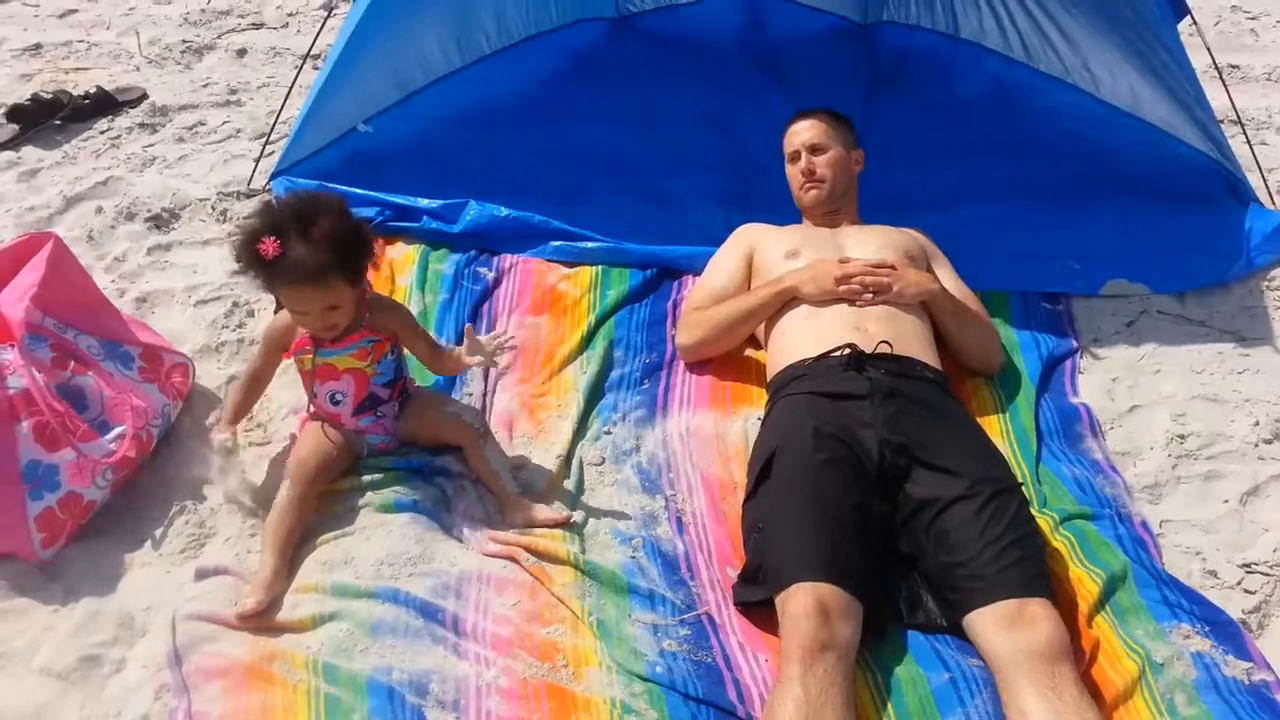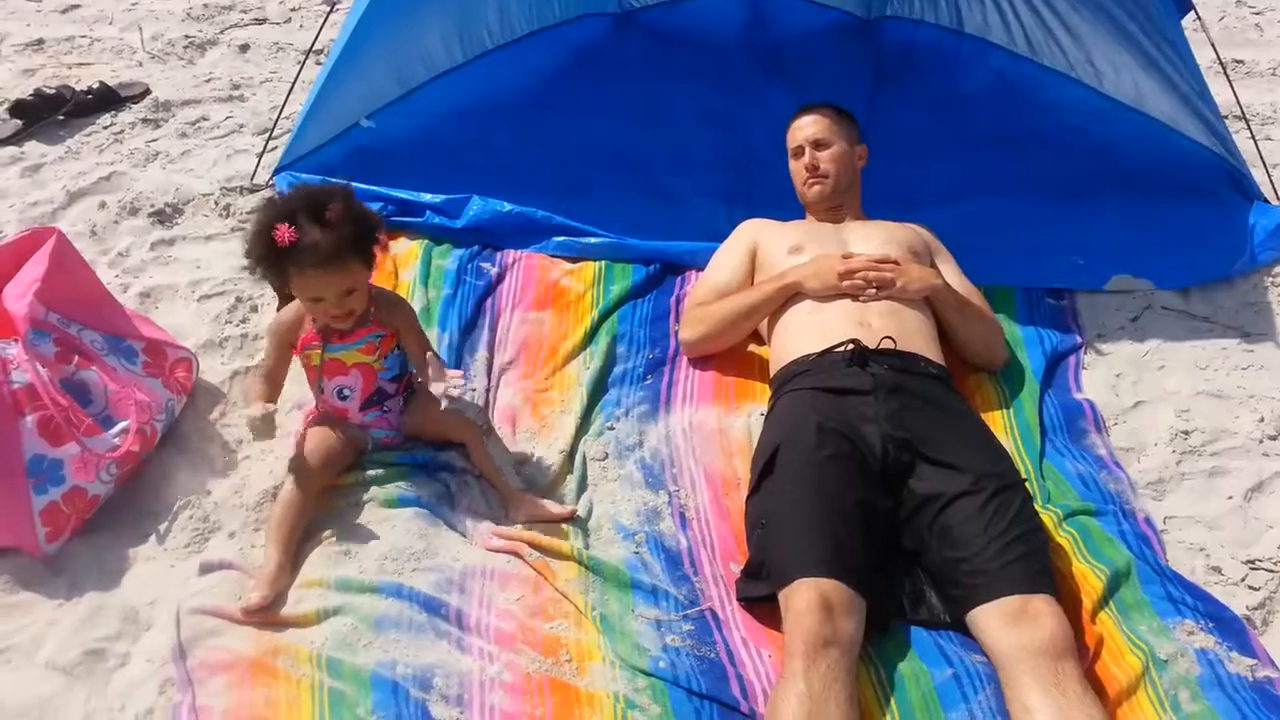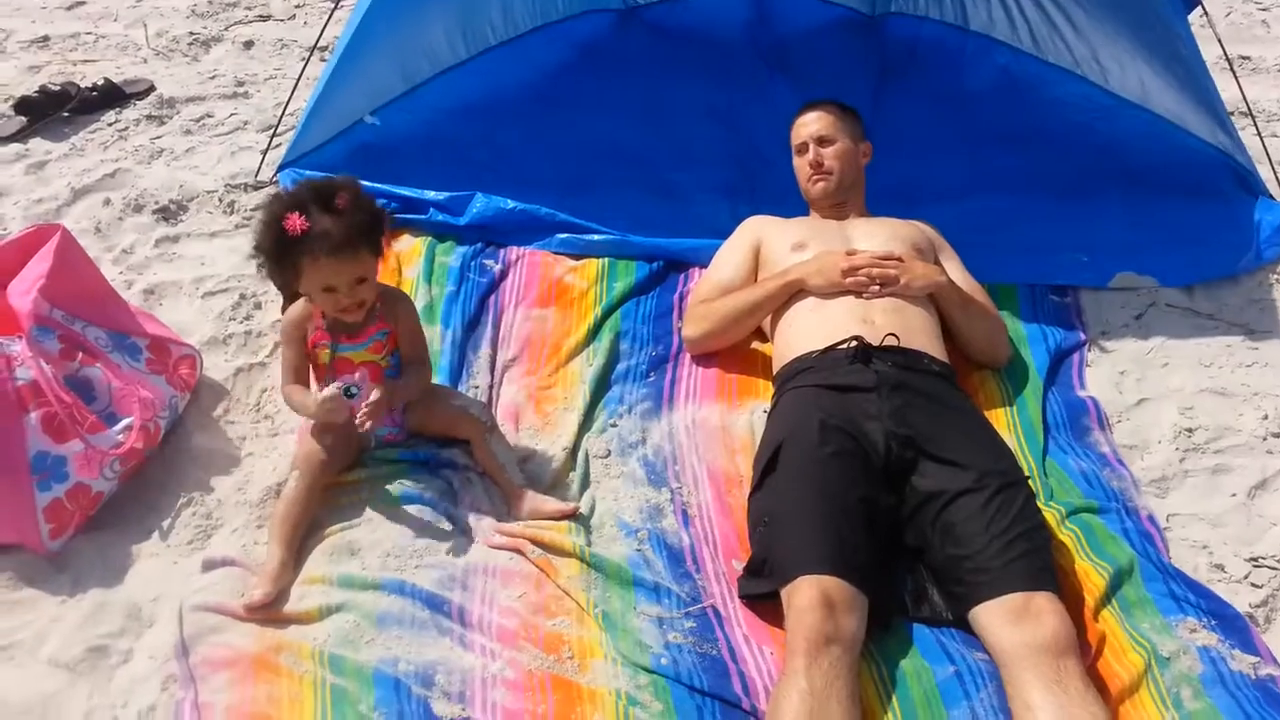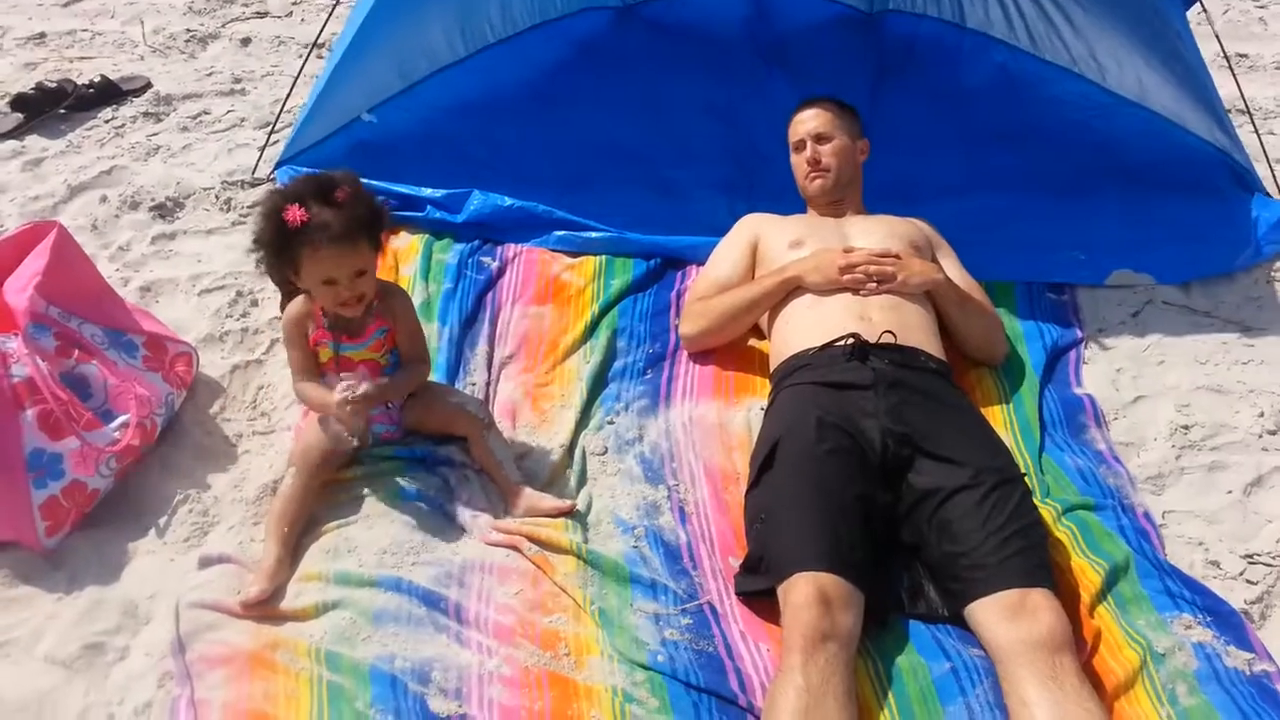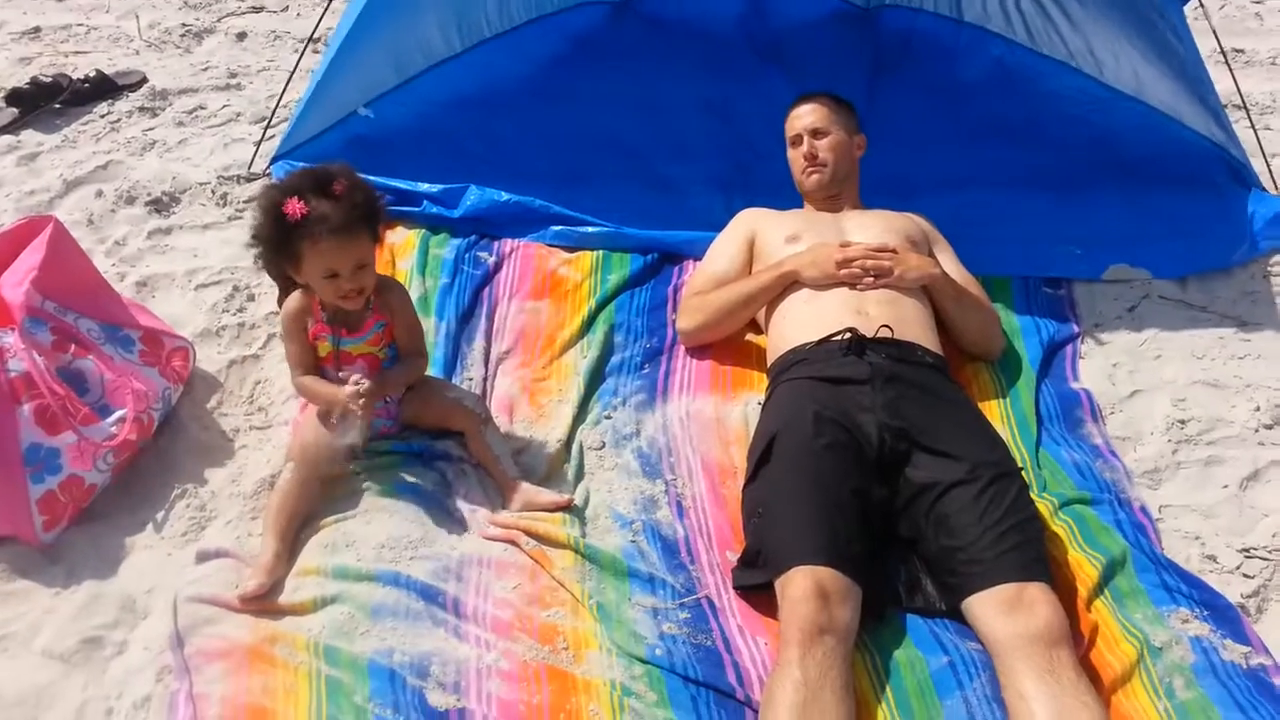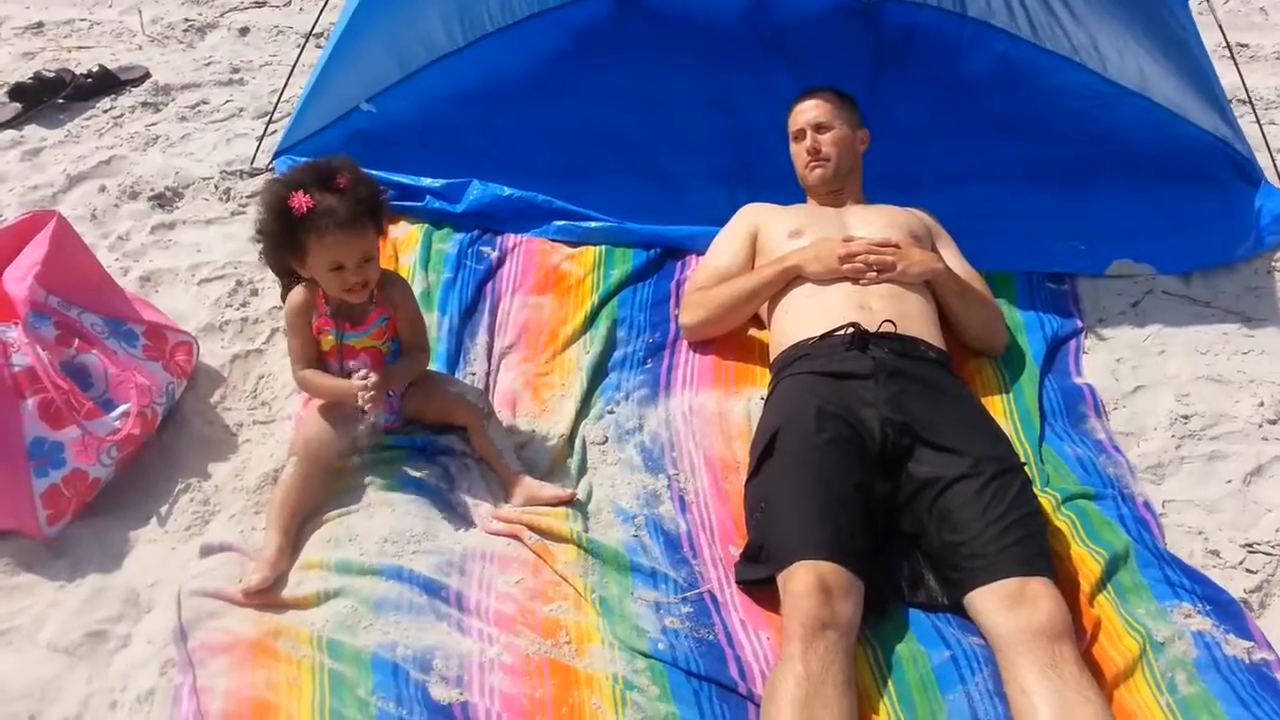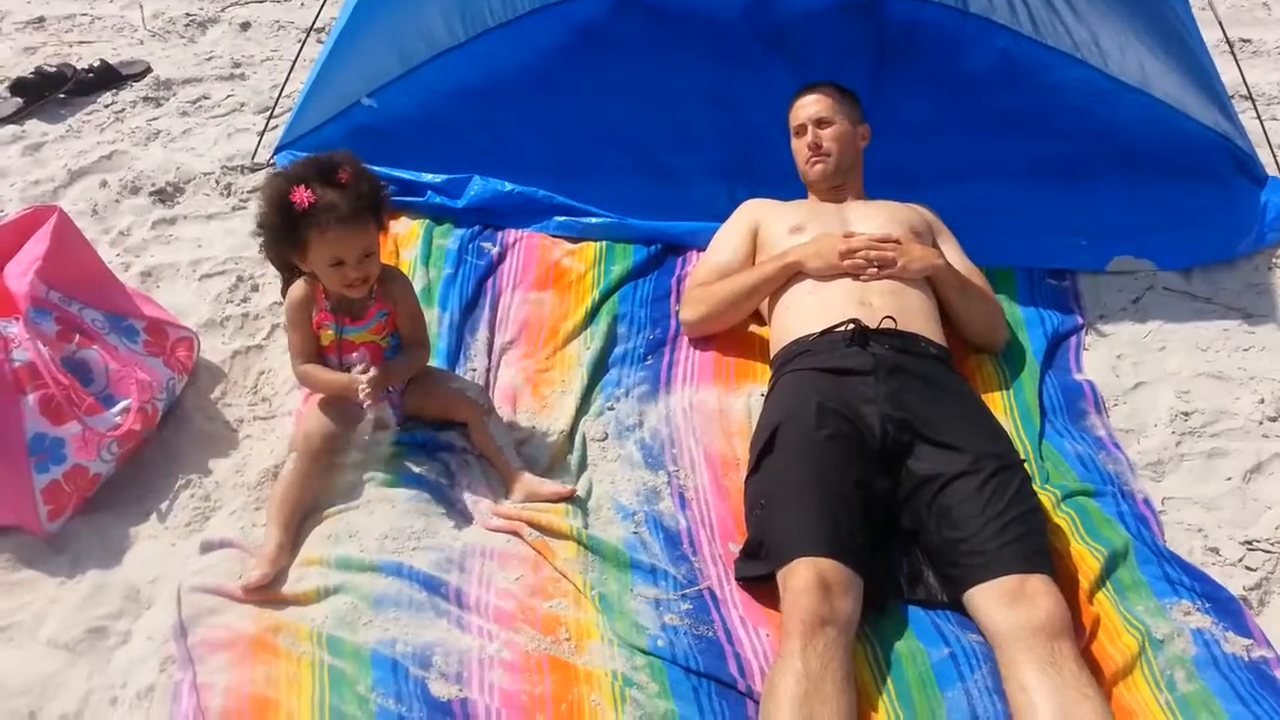
dt=0.1s
person 1, frame 1
left shoulder: (912, 241)
right shoulder: (758, 238)
left elbow: (989, 356)
right elbow: (689, 337)
left wrist: (929, 291)
right wrist: (793, 286)
left hip: (928, 409)
right hip: (814, 407)
left knee: (1035, 638)
right knee: (814, 630)
person 1, frame 2
left shoulder: (915, 237)
right shoulder: (760, 233)
left elbow: (992, 351)
right elbow: (693, 332)
left wrist: (932, 286)
right wrist: (796, 281)
left hip: (932, 405)
right hip: (817, 403)
left knee: (1039, 633)
right knee: (817, 624)
person 1, frame 3
left shoulder: (920, 233)
right shoulder: (764, 230)
left elbow: (995, 348)
right elbow: (696, 329)
left wrist: (938, 283)
right wrist: (799, 278)
left hip: (935, 401)
right hip: (820, 399)
left knee: (1042, 632)
right knee: (820, 623)
person 1, frame 4
left shoulder: (917, 231)
right shoulder: (761, 227)
left elbow: (992, 346)
right elbow: (694, 326)
left wrist: (935, 280)
right wrist: (796, 275)
left hip: (932, 399)
right hip: (817, 395)
left knee: (1037, 627)
right knee: (815, 619)
person 1, frame 5
left shoulder: (913, 225)
right shoulder: (758, 222)
left elbow: (990, 339)
right elbow: (690, 321)
left wrist: (930, 274)
right wrist: (794, 270)
left hip: (928, 392)
right hip: (815, 390)
left knee: (1035, 623)
right knee: (813, 615)
person 1, frame 6
left shoulder: (916, 220)
right shoulder: (761, 216)
left elbow: (993, 335)
right elbow: (693, 315)
left wrist: (933, 269)
right wrist: (796, 265)
left hip: (931, 388)
right hip: (817, 385)
left knee: (1037, 617)
right knee: (815, 609)
person 1, frame 7
left shoulder: (917, 215)
right shoulder: (763, 212)
left elbow: (994, 331)
right elbow: (693, 311)
left wrist: (934, 265)
right wrist: (797, 260)
left hip: (930, 382)
right hip: (818, 380)
left knee: (1037, 616)
right knee: (815, 608)
person 2, frame 1
left shoulder: (385, 313)
right shoulder: (283, 330)
left elbow: (433, 356)
right elbow: (253, 377)
left wrist: (465, 358)
right wrist: (226, 425)
left hip: (401, 408)
right hip: (337, 428)
left knee: (470, 426)
right knee: (298, 474)
left ankle: (513, 503)
right ankle: (271, 571)
person 2, frame 2
left shoulder: (390, 308)
right shoulder: (291, 323)
left elbow: (425, 358)
right elbow: (268, 379)
left wrist: (439, 378)
right wrist: (259, 407)
left hip: (404, 405)
right hip: (339, 422)
left knee: (473, 423)
right knee: (302, 470)
left ankle: (516, 499)
right ankle: (275, 565)
person 2, frame 3
left shoulder: (395, 305)
right shoulder: (299, 320)
left elbow: (419, 369)
right elbow: (291, 386)
left wrist: (387, 397)
right wrist: (313, 405)
left hip: (403, 404)
right hip: (338, 419)
left knee: (477, 418)
right knee: (306, 468)
left ankle: (520, 494)
right ankle: (278, 562)
person 2, frame 4
left shoulder: (393, 301)
right shoulder: (300, 316)
left elbow: (418, 365)
right elbow: (304, 385)
left wrist: (380, 389)
right wrist: (333, 403)
left hip: (402, 400)
right hip: (339, 414)
left knee: (474, 415)
right knee: (303, 464)
left ankle: (517, 491)
right ankle: (274, 559)
person 2, frame 5
left shoulder: (391, 295)
right shoulder: (297, 311)
left elbow: (416, 358)
right elbow: (302, 379)
left wrist: (378, 387)
right wrist: (344, 397)
left hip: (399, 392)
right hip: (334, 407)
left knee: (471, 410)
right knee: (303, 460)
left ankle: (514, 486)
right ankle: (272, 554)
person 2, frame 6
left shoulder: (394, 290)
right shoulder: (301, 304)
left elbow: (419, 353)
right elbow: (304, 373)
left wrist: (383, 381)
right wrist: (351, 390)
left hip: (402, 388)
right hip: (338, 401)
left knee: (473, 404)
right knee: (306, 454)
left ankle: (517, 481)
right ankle: (276, 548)
person 2, frame 7
left shoulder: (394, 285)
right shoulder: (301, 299)
left elbow: (418, 349)
right elbow: (304, 368)
left wrist: (383, 377)
right wrist: (351, 384)
left hip: (402, 383)
right hip: (339, 397)
left knee: (474, 401)
right knee: (306, 449)
left ankle: (517, 477)
right ankle: (275, 544)
